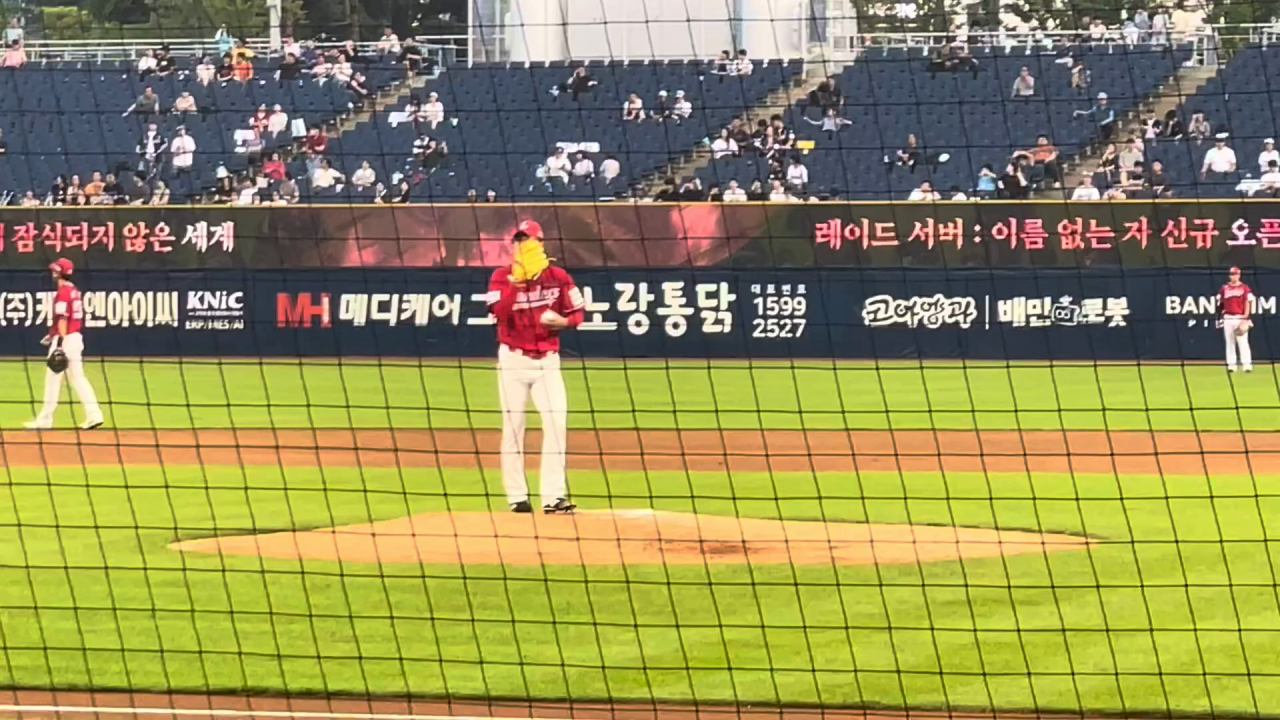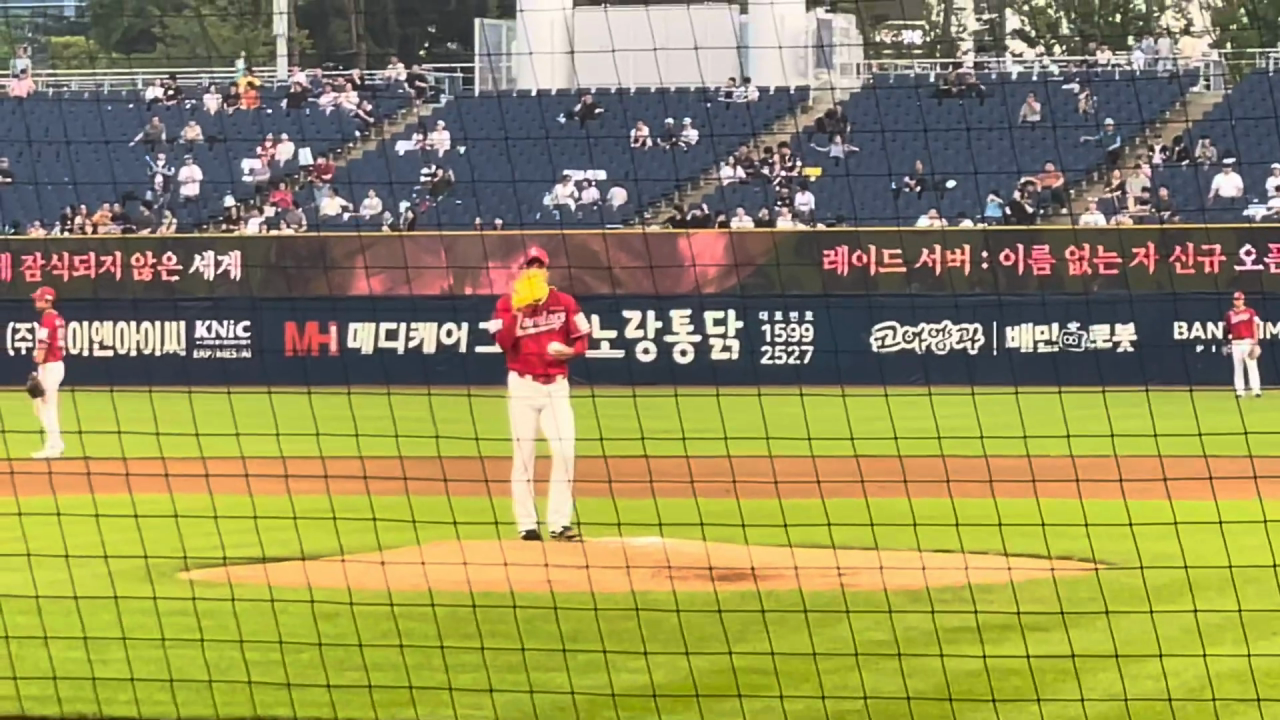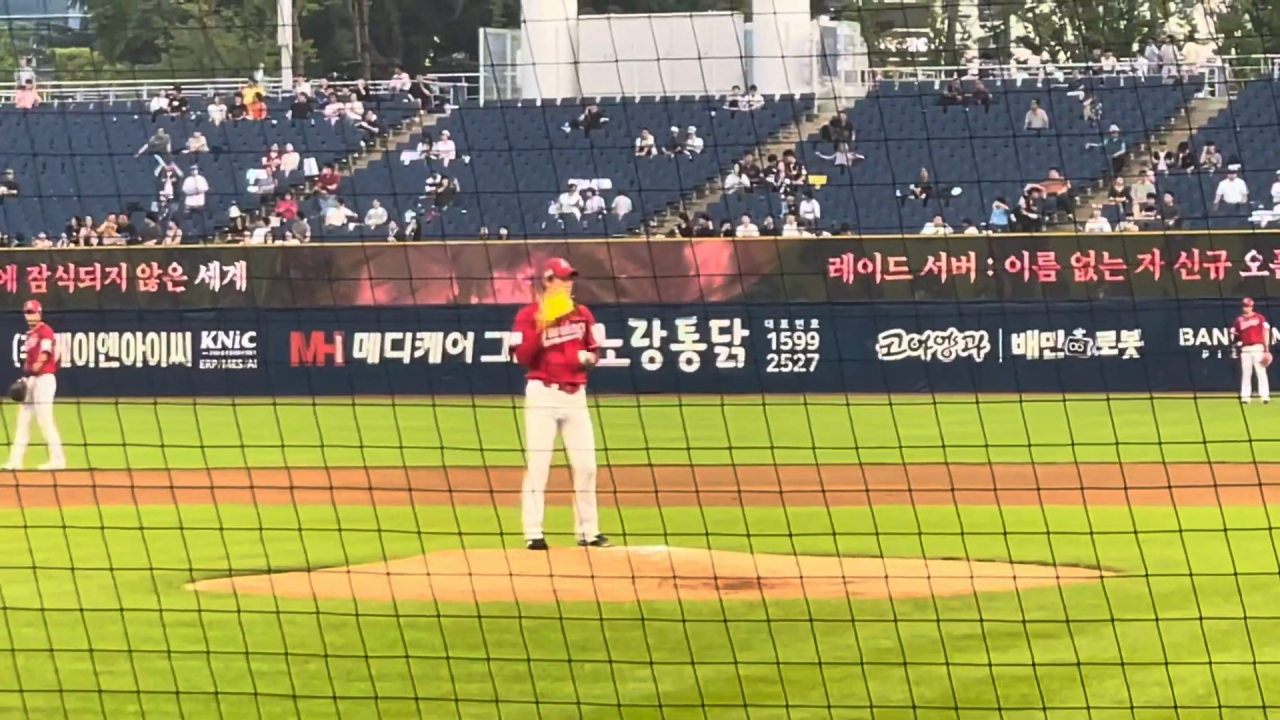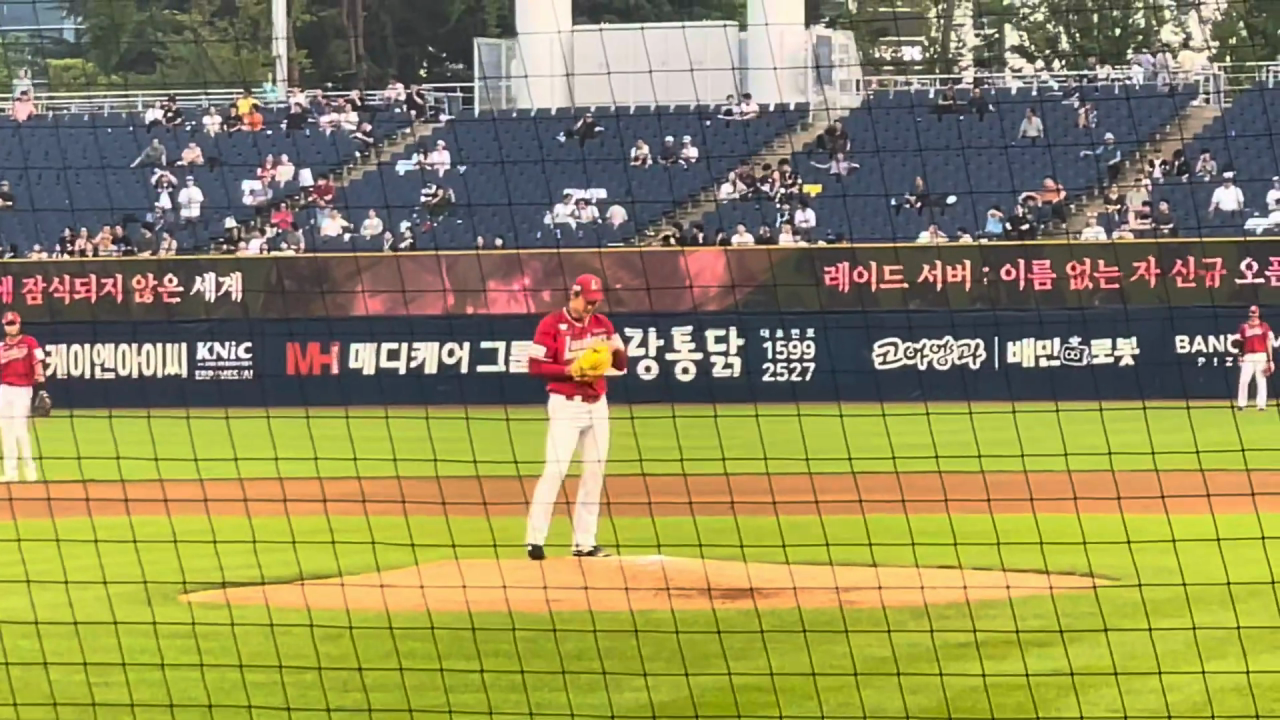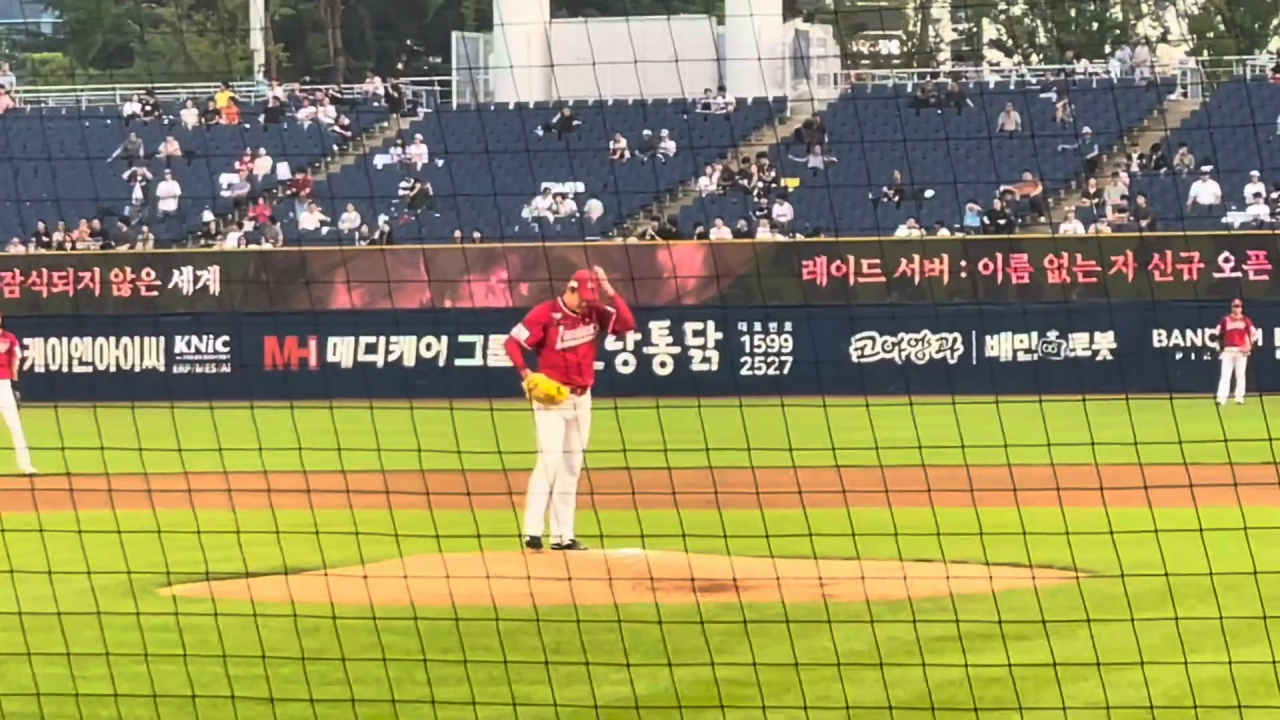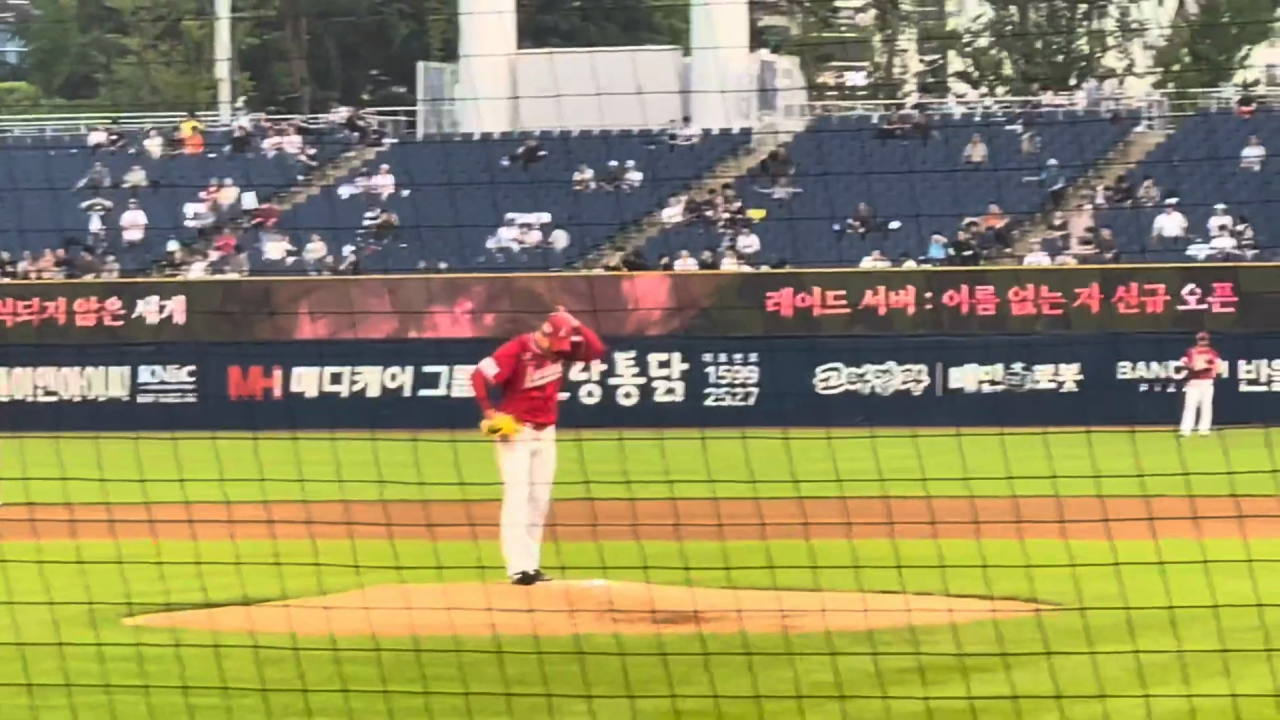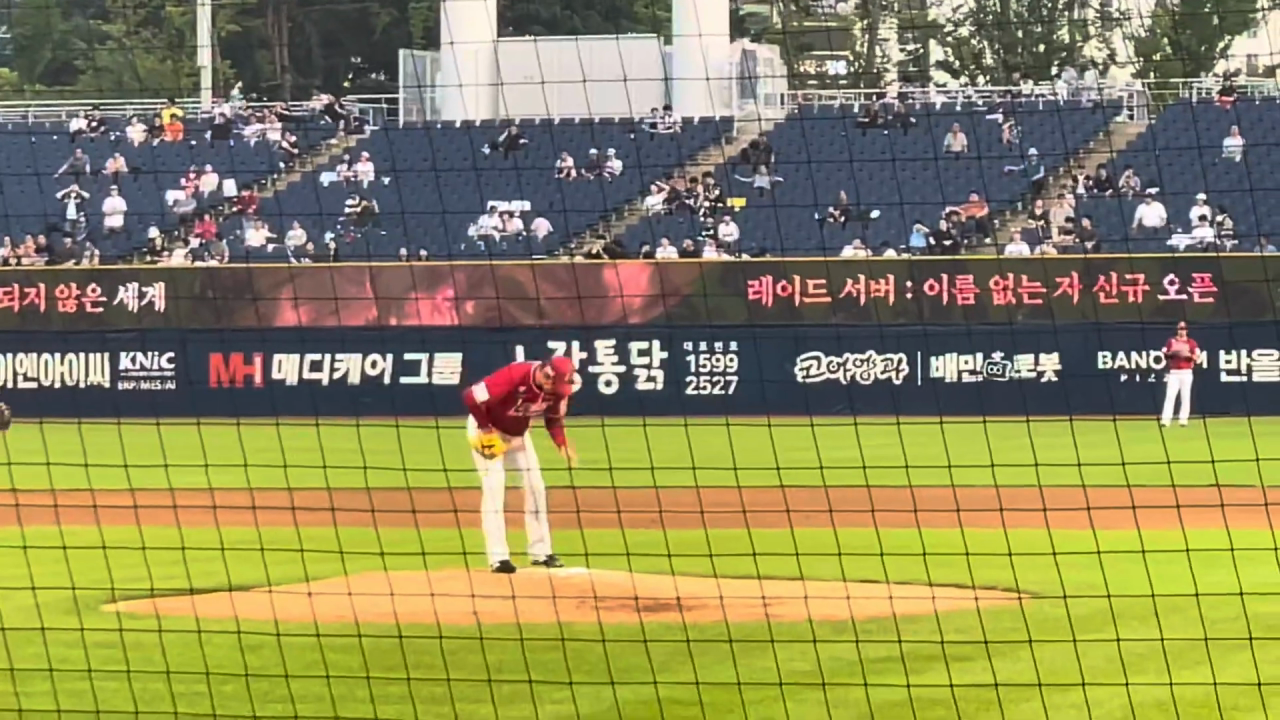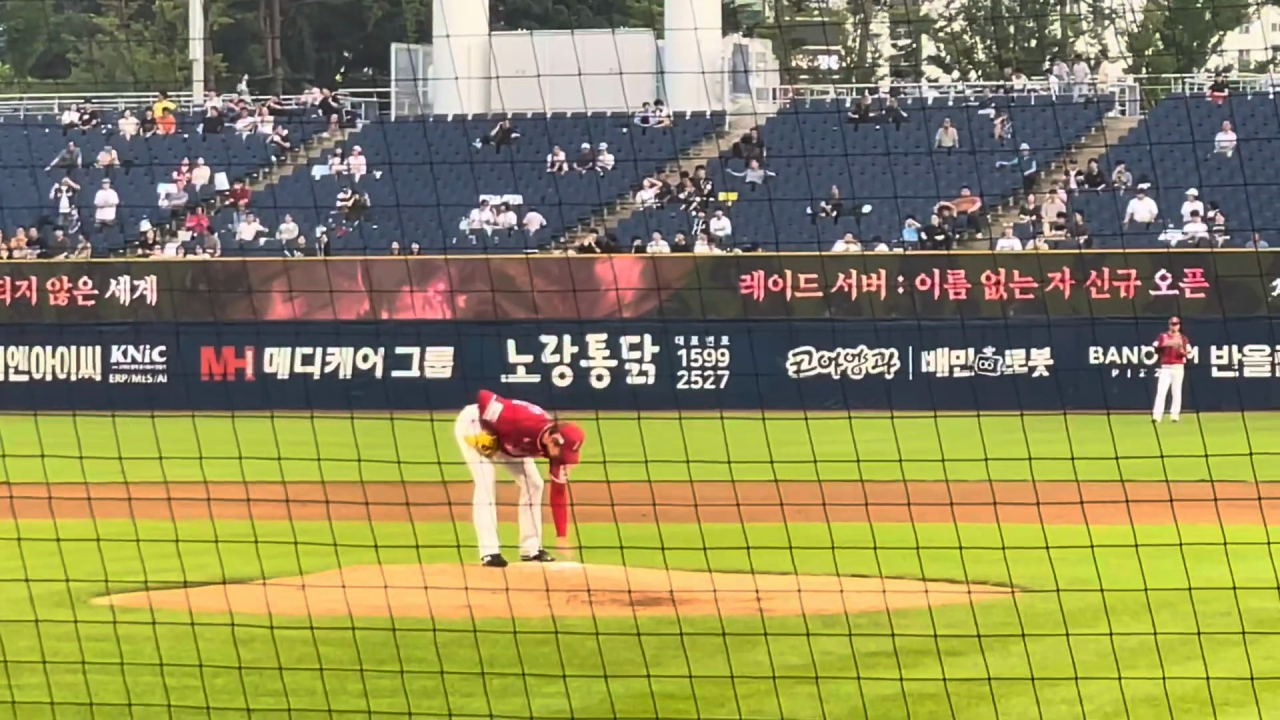
dt=0.4s
person 1, frame 1
left shoulder: (559, 277)
right shoulder: (502, 276)
left elbow: (577, 314)
right elbow: (500, 314)
left wrist: (563, 321)
right wrist: (516, 281)
left hip: (548, 360)
right hip: (513, 359)
left knee: (556, 425)
right knee: (514, 429)
left ankle: (553, 496)
right ankle: (517, 497)
person 1, frame 2
left shoulder: (565, 302)
right shoulder: (507, 304)
left elbow: (583, 340)
right elbow: (503, 343)
left wrist: (570, 351)
right wrist: (517, 310)
left hip: (556, 386)
right hip: (522, 386)
left knee: (565, 453)
right knee: (524, 456)
left ankle: (559, 522)
right ankle: (526, 525)
person 1, frame 3
left shoulder: (582, 313)
right shoulder: (528, 314)
left elbow: (595, 351)
right elbow: (521, 356)
left wrist: (591, 356)
right wrist: (541, 329)
left hip: (576, 396)
right hip: (542, 395)
left knee: (586, 466)
right knee: (538, 465)
left ankle: (587, 532)
right ankle: (533, 533)
person 1, frame 4
left shoulder: (603, 323)
right shoulder: (552, 324)
left elbow: (621, 364)
right elbow: (536, 366)
left wrist: (617, 350)
right wrist: (568, 369)
left hip: (598, 406)
right hip: (565, 405)
left knee: (594, 474)
right knee: (555, 471)
left ankle: (584, 542)
right ankle: (535, 539)
person 1, frame 5
left shoulder: (595, 312)
right shoulder: (545, 313)
left elbow: (628, 324)
right elbow: (513, 342)
left wrist: (608, 291)
right wrist: (525, 372)
left hip: (582, 398)
left knee: (572, 466)
right knee: (549, 461)
left ankle: (562, 535)
right ankle: (532, 532)
person 1, frame 6
left shoulder: (563, 347)
right shoulder: (516, 349)
left elbow: (598, 351)
right elbow: (479, 376)
left wrist: (576, 326)
right wrist: (488, 411)
left hip: (545, 432)
right hip: (513, 431)
left knee: (541, 498)
right knee: (517, 497)
left ankle: (529, 563)
right ankle: (517, 568)
person 1, frame 7
left shoulder: (558, 388)
right shoulder: (514, 377)
left elbow: (554, 420)
right elbow: (470, 395)
left wrist: (563, 444)
right wrist: (485, 428)
left hip: (518, 433)
right hip: (486, 429)
left knee: (536, 486)
right knee: (494, 487)
left ankle: (540, 552)
right ankle: (498, 557)
person 1, frame 8
left shoulder: (557, 449)
right shoulder: (523, 423)
left elbow: (559, 492)
right elbow: (483, 396)
left wrist: (562, 537)
right wrist: (486, 432)
left hip: (504, 439)
right hip: (473, 425)
left knee: (533, 485)
right knee: (486, 484)
left ankle: (531, 549)
right ankle: (489, 552)
